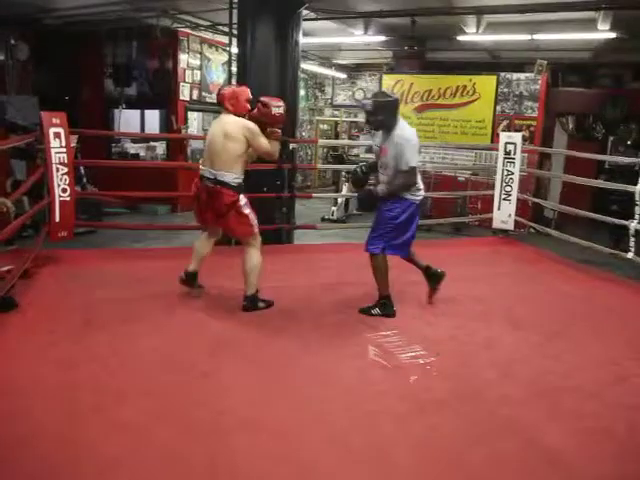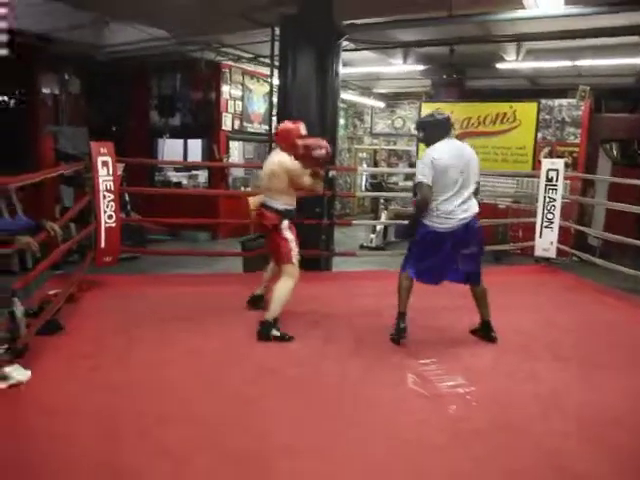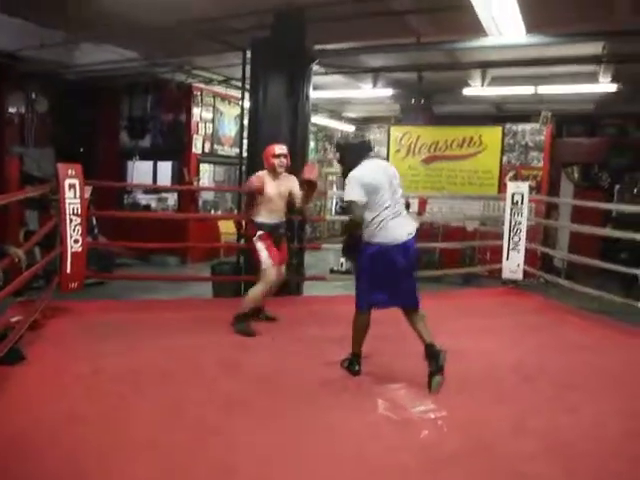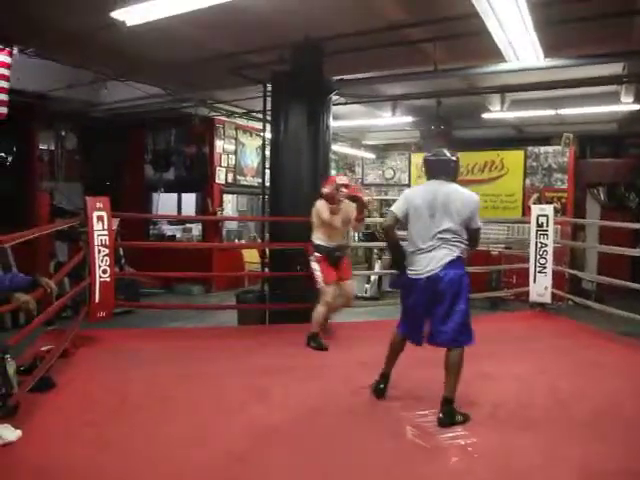
dt=0.7s
person 1, frame 1
left shoulder: (404, 137)
right shoulder: (384, 130)
left elbow: (409, 179)
left wrist: (379, 191)
right wrist: (367, 168)
left hip: (403, 198)
right hip: (393, 195)
left knee: (376, 246)
right knee: (397, 244)
left ankle: (385, 303)
right ankle: (430, 272)
person 1, frame 2
left shoulder: (430, 156)
right shoulder: (470, 152)
left elbow: (424, 198)
left wrist: (414, 220)
left hip: (437, 225)
right hip: (468, 222)
left knee: (409, 270)
right knee: (474, 277)
left ankle: (401, 323)
right ankle: (486, 326)
person 1, frame 3
left shoulder: (356, 175)
right shoulder: (387, 167)
left elbow: (355, 216)
left wrist: (350, 239)
left hip: (378, 245)
right hip: (406, 240)
left knee: (364, 304)
right knee: (409, 304)
left ankle: (355, 359)
right ankle: (432, 351)
person 1, frame 4
left shoulder: (412, 194)
right shoulder: (469, 198)
left elbow: (388, 226)
right elbow: (474, 242)
left wrist: (397, 253)
left hip: (416, 271)
right hip: (450, 271)
left knee: (406, 329)
right knee: (456, 340)
left ankle: (383, 380)
right ankle: (447, 408)
person 2, frame 1
left shoulder: (216, 125)
right shoulder: (246, 126)
right elbow: (272, 154)
left wrist: (266, 128)
right wrist: (274, 126)
left hip: (206, 187)
right hip: (228, 193)
left knee: (211, 233)
right knee: (252, 243)
left ankle: (190, 273)
right ankle: (251, 298)
person 2, frame 2
left shoulder: (278, 156)
right shoulder: (288, 163)
left elbow: (299, 182)
right elbow: (316, 188)
left wrist: (311, 164)
right wrist: (317, 165)
left hip: (266, 214)
right hip: (278, 219)
left knee: (280, 258)
right knee: (290, 274)
left ankle: (258, 297)
right ankle: (268, 325)
person 2, frame 3
left shoulder: (291, 180)
right shoulder: (259, 178)
left elbow: (300, 205)
right elbow: (251, 208)
left wrist: (309, 190)
right wrist: (252, 194)
left hip: (279, 230)
right hip: (262, 231)
left knee: (278, 275)
right knee: (269, 278)
left ankle: (255, 308)
right ankle: (240, 317)
person 2, frame 4
left shoulder: (348, 205)
right shoulder: (321, 204)
left elbow: (357, 226)
right elbow: (335, 224)
left wrist: (360, 207)
right wrist: (333, 204)
left hip: (339, 252)
right hip: (321, 253)
left knee: (349, 294)
right knee: (328, 298)
left ankle: (323, 318)
right ankle: (313, 336)
